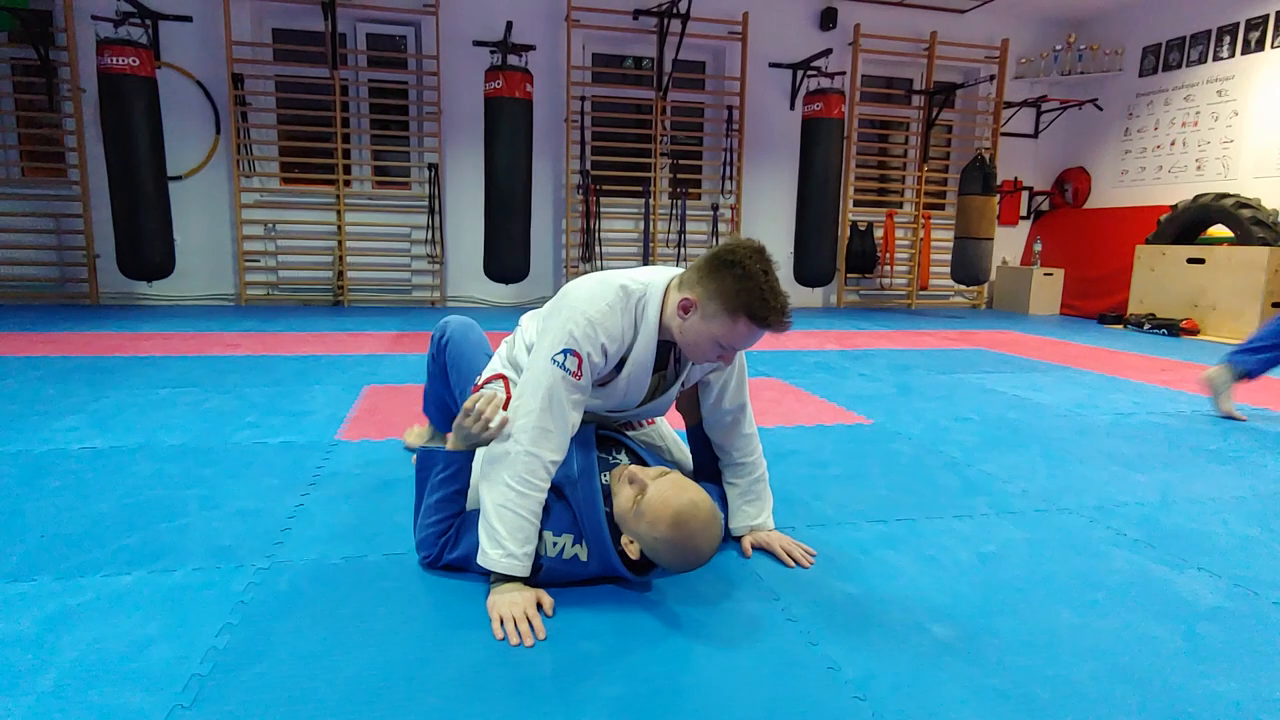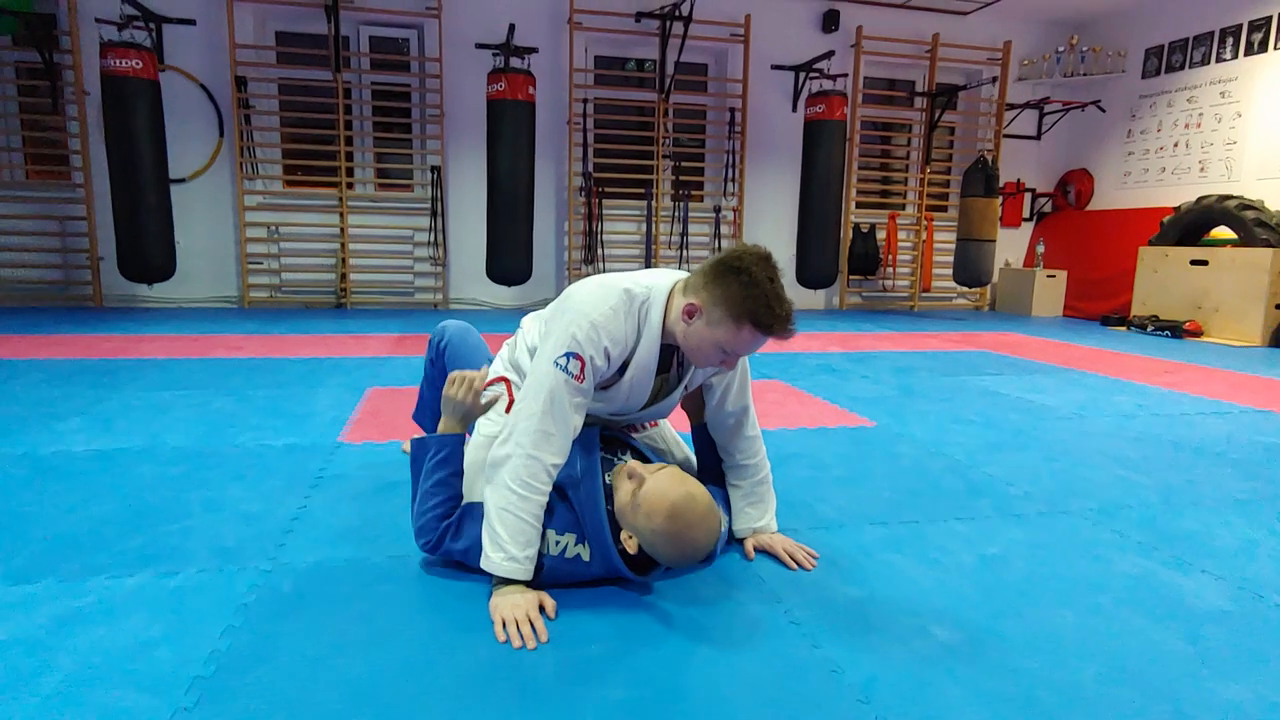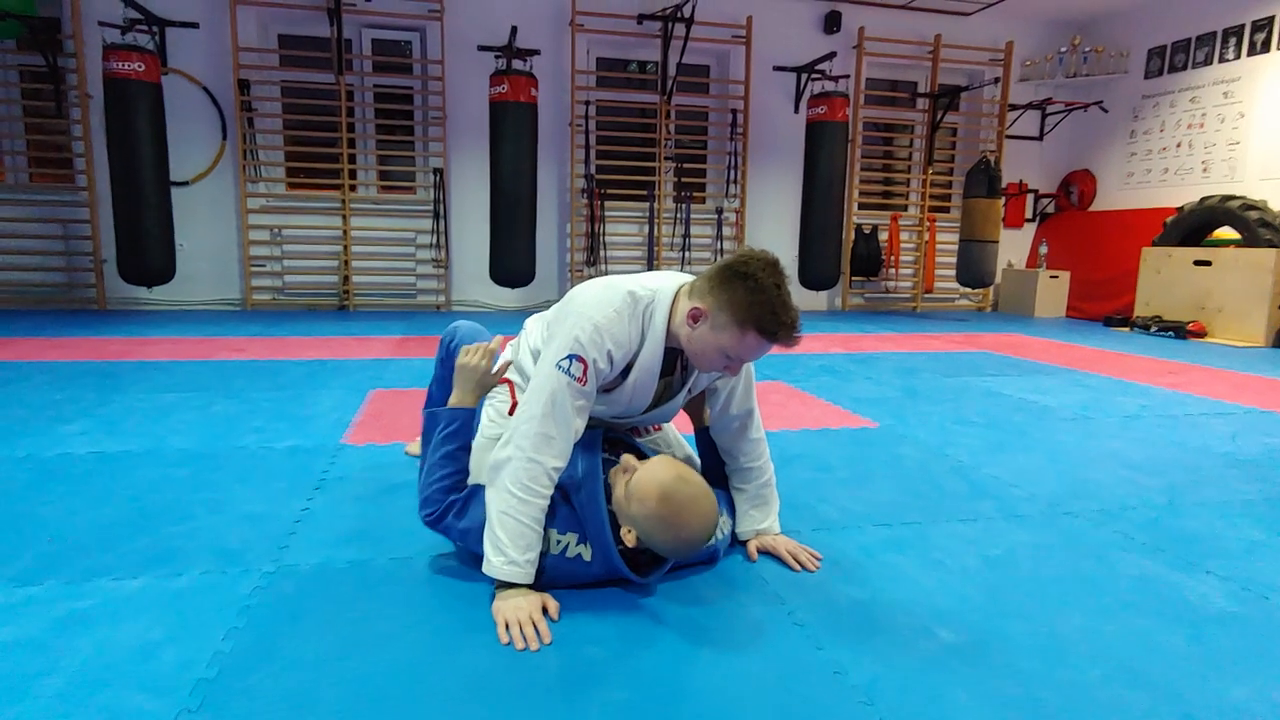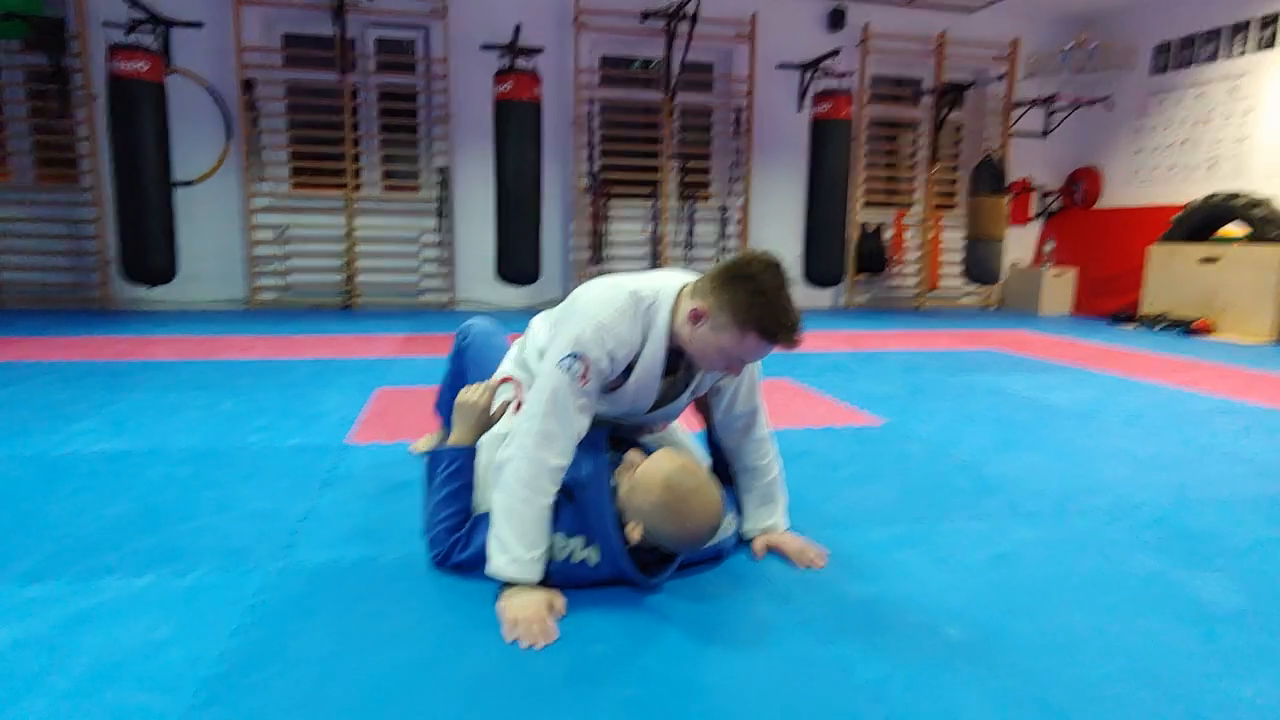
dt=0.2s
person 1, frame 1
left shoulder: (719, 322)
right shoulder: (592, 314)
left elbow: (734, 429)
right elbow: (532, 445)
left wrist: (755, 521)
right wrist: (508, 576)
left hip: (619, 407)
right hip: (529, 389)
person 1, frame 2
left shoulder: (722, 327)
right shoulder: (595, 317)
left elbow: (736, 430)
right elbow: (534, 447)
left wrist: (757, 523)
right wrist: (509, 577)
left hip: (619, 407)
right hip: (531, 391)
person 1, frame 3
left shoulder: (726, 331)
right shoulder: (598, 321)
left elbow: (741, 434)
right elbow: (535, 450)
left wrist: (761, 525)
right wrist: (512, 581)
left hip: (625, 412)
right hip: (533, 395)
right knee: (478, 518)
person 1, frame 4
left shoulder: (729, 330)
right shoulder: (601, 320)
left elbow: (746, 433)
right elbow: (538, 449)
left wrist: (768, 522)
right wrist: (518, 579)
left hip: (629, 408)
right hip: (541, 394)
right knee: (487, 521)
person 2, frame 1
left shoulder: (558, 550)
right shoulder: (697, 528)
left elbow: (435, 545)
left wrist: (457, 446)
right wrist: (695, 417)
left knee: (455, 331)
left ankle: (442, 443)
person 2, frame 2
left shoulder: (560, 548)
right shoulder: (703, 531)
left elbow: (433, 530)
left wrist: (451, 428)
right wrist: (700, 419)
left knee: (452, 336)
left ankle: (439, 436)
person 2, frame 3
left shoulder: (556, 548)
right shoulder: (708, 537)
left elbow: (437, 507)
left wrist: (463, 398)
right wrist: (704, 421)
left knee: (463, 335)
person 2, frame 4
left shoulder: (563, 549)
right shoulder: (716, 536)
left elbow: (446, 544)
left wrist: (463, 436)
left knee: (477, 333)
left ankle: (449, 442)
